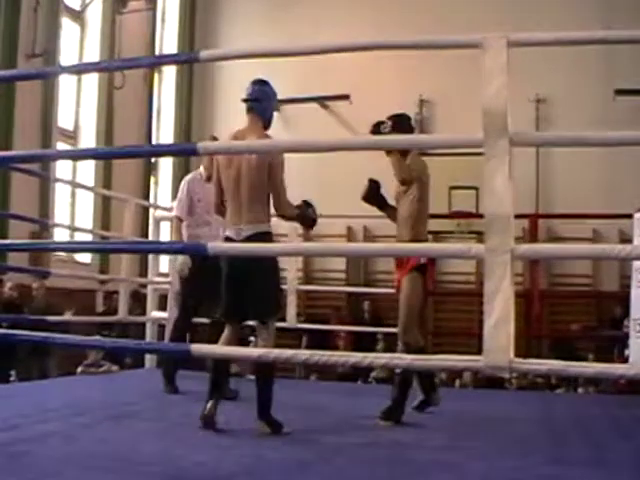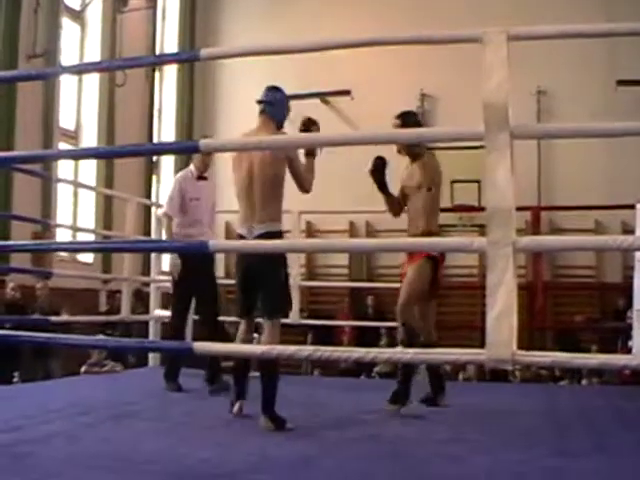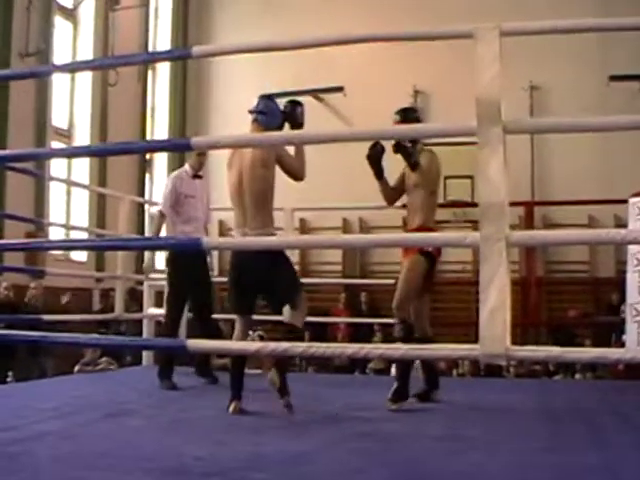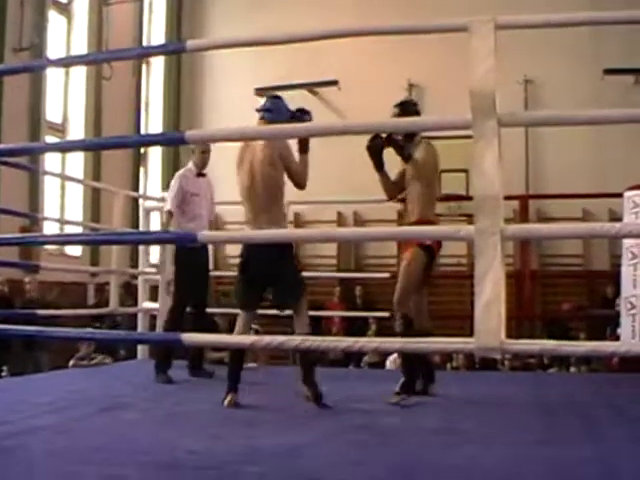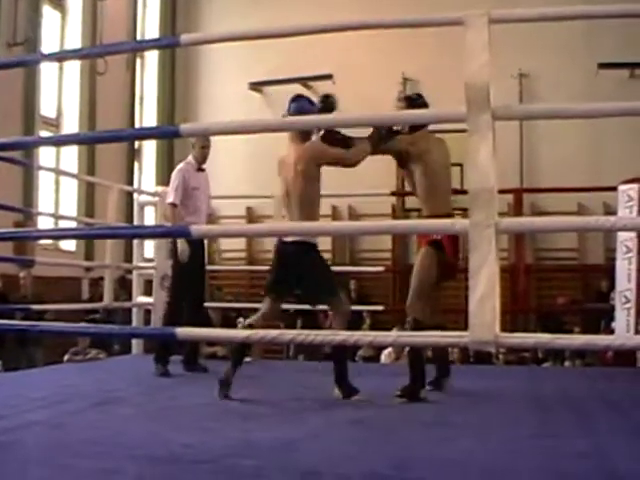
dt=0.3s
person 1, frame 1
right shoulder: (268, 146)
left elbow: (218, 205)
right elbow: (281, 207)
right wrist: (303, 214)
left hip: (231, 241)
right hip: (258, 241)
left knee: (232, 325)
right knee: (266, 327)
left ankle: (213, 398)
right ankle: (264, 415)
person 1, frame 2
left shoulder: (241, 145)
right shoulder: (281, 143)
right elbow: (305, 184)
right wrist: (311, 150)
left hip: (243, 240)
right hip: (269, 239)
left knee: (246, 320)
right knee: (272, 323)
left ankle: (238, 398)
right ankle: (268, 409)
person 1, frame 3
left shoulder: (235, 152)
right shoulder: (269, 146)
right elbow: (299, 174)
right wrist: (297, 134)
left hip: (239, 245)
left knee: (243, 320)
right knee: (298, 303)
left ankle: (235, 398)
right ankle: (279, 367)
person 1, frame 4
left shoulder: (243, 150)
right shoulder: (279, 146)
right elbow: (301, 182)
right wrist: (304, 146)
left hip: (251, 243)
right hip: (278, 241)
left knee: (245, 315)
right knee: (299, 309)
left ankle: (231, 390)
right ankle: (308, 380)
person 1, frame 5
left shoulder: (286, 155)
right shoulder: (312, 150)
right elbow: (353, 158)
right wrist: (375, 138)
left hip: (284, 244)
right hip: (304, 246)
left knee: (267, 310)
right knee: (340, 308)
left ankle: (231, 371)
right ankle: (342, 382)
person 2, frame 1
left shoulder: (415, 163)
right shoulder: (406, 166)
left elbow: (403, 177)
right wrist: (379, 202)
left hip: (415, 254)
right hip: (405, 255)
left knee: (406, 328)
right knee: (411, 327)
left ankle: (397, 403)
right ankle: (429, 390)
person 2, frame 2
left shoulder: (427, 159)
right shoulder: (409, 169)
left elbow: (431, 181)
right elbow: (395, 209)
left wrist: (416, 152)
right wrist: (380, 182)
left hip: (428, 246)
right hip: (414, 247)
left knee: (404, 308)
right knee: (423, 322)
left ankle: (403, 384)
right ankle: (437, 389)
person 2, frame 3
left shoulder: (427, 157)
right shoulder: (408, 165)
left elbow: (431, 188)
right elbow: (390, 198)
left wrist: (412, 159)
right wrist: (377, 169)
left knee: (401, 304)
right knee: (418, 316)
left ankle: (402, 380)
right ankle: (431, 384)
person 2, frame 4
left shoulder: (425, 148)
right shoulder: (412, 152)
left elbow: (424, 176)
right elbow: (392, 193)
left wrist: (401, 149)
right wrist: (378, 163)
left knee: (401, 299)
right knee: (415, 305)
left ankle: (410, 377)
right ankle: (424, 376)
person 2, frame 5
left shoulder: (416, 140)
right shoulder: (436, 144)
left elbow: (374, 147)
right wrist: (403, 161)
left hip: (437, 230)
right hip: (440, 229)
left knee: (415, 304)
right knee: (427, 302)
left ankle: (416, 382)
right ankle: (441, 370)
person 3, frame 1
right shoulder: (191, 182)
right elbow: (178, 219)
right wrist: (181, 254)
left hip: (215, 255)
right hip: (194, 254)
left knee: (218, 315)
right knee: (185, 313)
right ankle: (169, 374)
person 3, frame 2
left shoulder: (209, 185)
right shoulder: (181, 181)
right elbow: (168, 219)
right wrist: (173, 253)
left hip: (204, 254)
right hip: (185, 253)
left knee: (210, 314)
right knee: (179, 314)
left ankle: (214, 375)
right ankle: (171, 375)
person 3, frame 3
left shoulder: (204, 184)
right shoulder: (176, 179)
right elbow: (161, 215)
left wrist: (210, 251)
left hip: (199, 252)
right hip: (180, 251)
left knee: (204, 309)
right knee: (174, 312)
left ankle: (204, 365)
right ankle: (165, 373)
person 3, frame 4
left shoulder: (208, 182)
right shoulder: (181, 178)
right elbow: (169, 214)
left hip: (202, 248)
right hip: (185, 248)
left knee: (200, 305)
right knee: (179, 304)
left ankle: (196, 362)
right ankle: (162, 366)
person 3, frame 5
left shoulder: (204, 176)
right shoulder: (182, 171)
right elbow: (172, 207)
right wrist: (180, 239)
left hip: (198, 242)
right hip: (185, 241)
left knee: (196, 300)
right knee: (177, 298)
left ankle: (191, 357)
right ankle: (161, 358)
